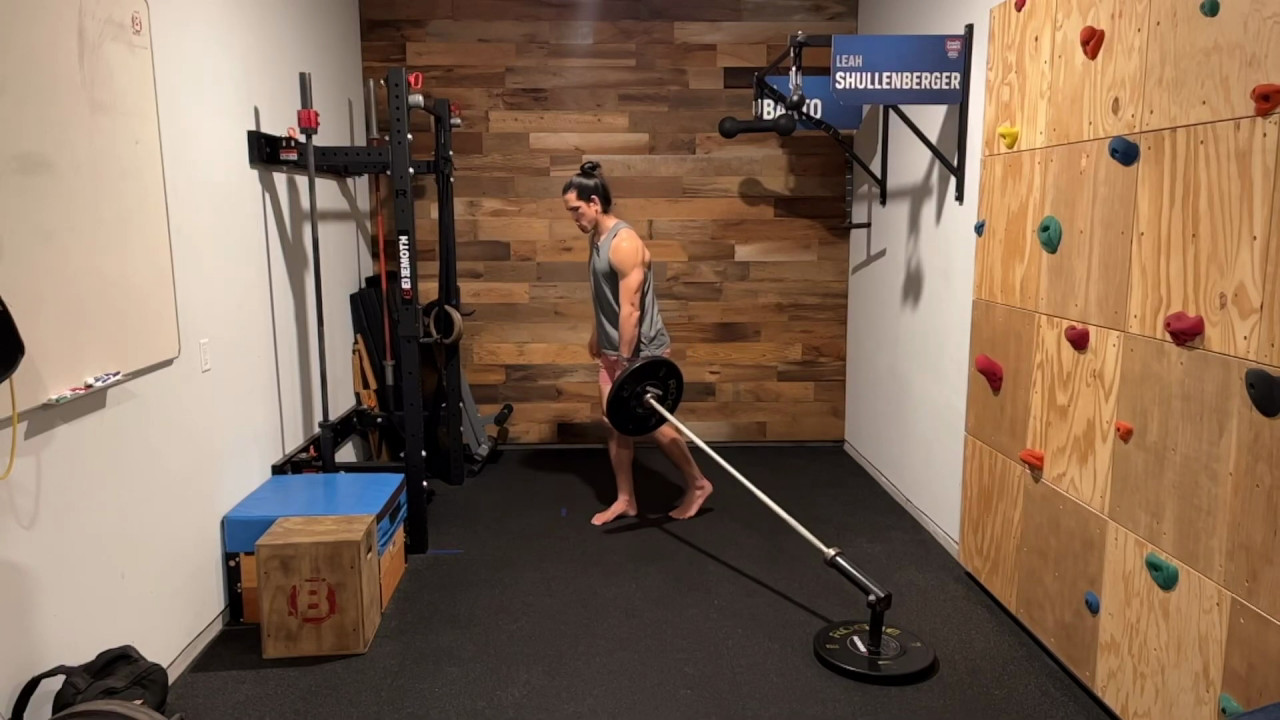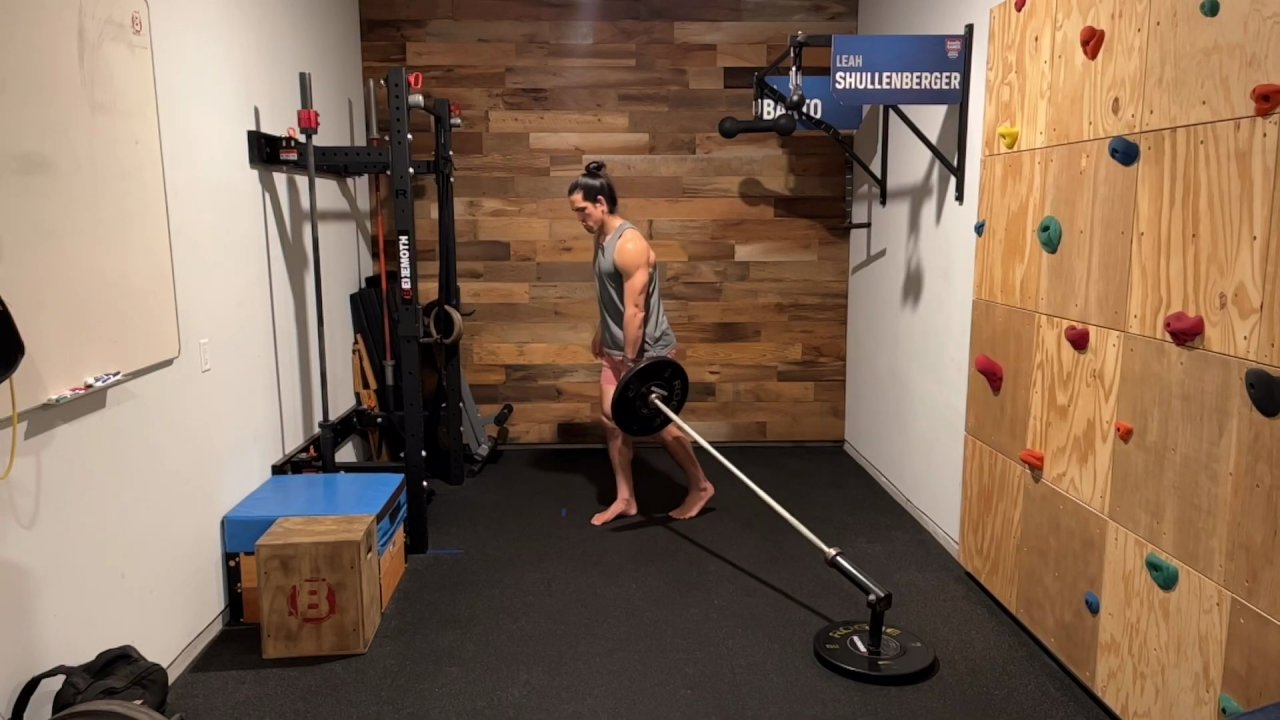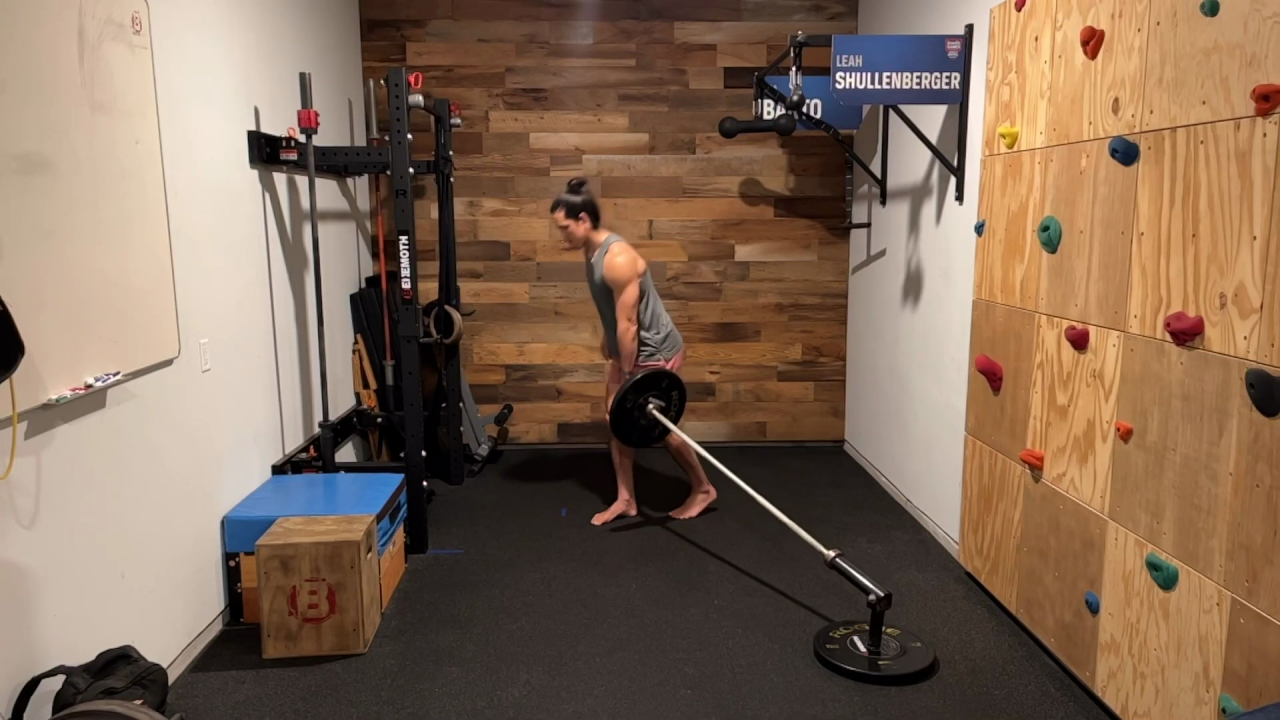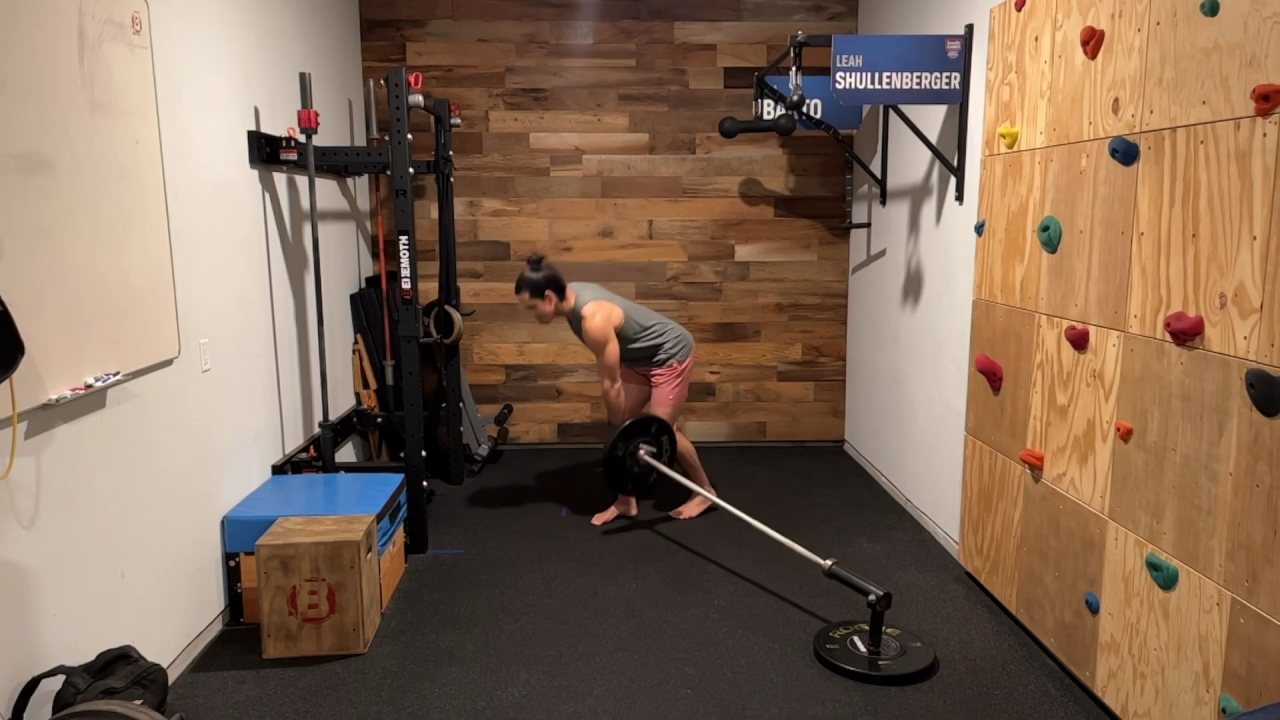
dt=0.5s
person 1, frame 1
left shoulder: (624, 244)
right shoulder: (596, 238)
left elbow: (630, 309)
left wrist: (627, 363)
right wrist: (596, 335)
left hip: (642, 350)
right hip: (613, 349)
right knee: (615, 424)
left ankle: (698, 484)
right ankle: (625, 499)
person 1, frame 2
left shoulder: (630, 244)
right shoulder: (602, 238)
left elbow: (635, 310)
left wrist: (632, 365)
right wrist: (599, 334)
left hip: (646, 352)
right hip: (616, 350)
left knee: (660, 424)
right knee: (613, 422)
left ankle: (700, 486)
right ankle: (625, 499)
person 1, frame 3
left shoulder: (617, 259)
right shoulder: (593, 251)
left elbow: (628, 323)
left wrist: (628, 377)
right wrist: (607, 340)
left hip: (657, 350)
right hip: (629, 350)
left ankle: (704, 489)
right ankle: (626, 499)
person 1, frame 4
left shoulder: (594, 320)
right shoulder: (573, 294)
left elbow: (611, 383)
left wrist: (618, 426)
left hip: (670, 352)
right hip: (641, 355)
right knee: (619, 426)
left ankle: (704, 492)
right ankle: (625, 501)
